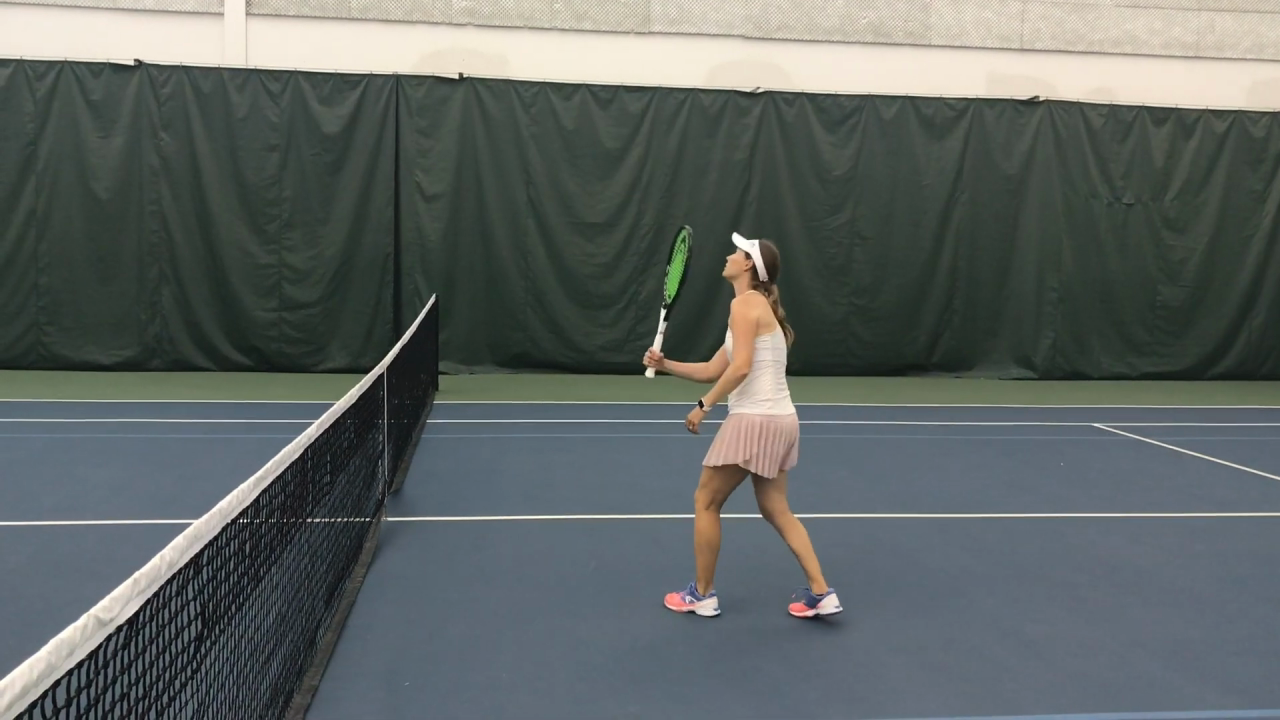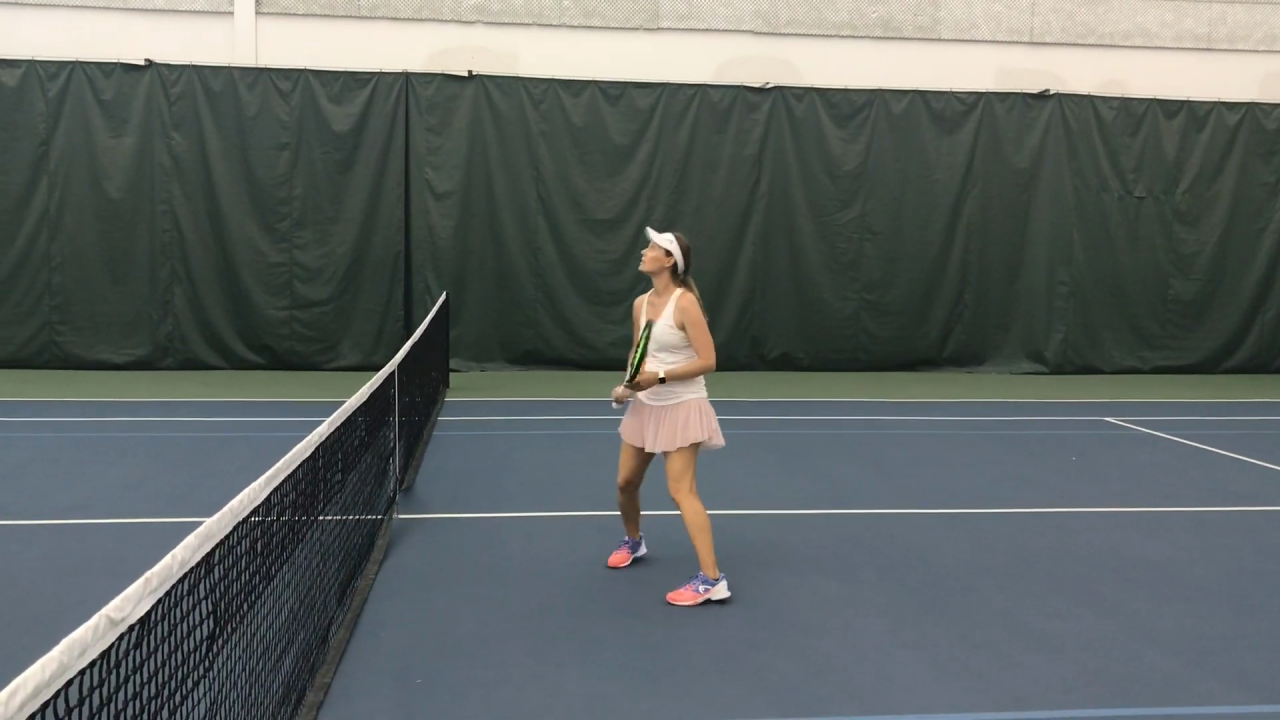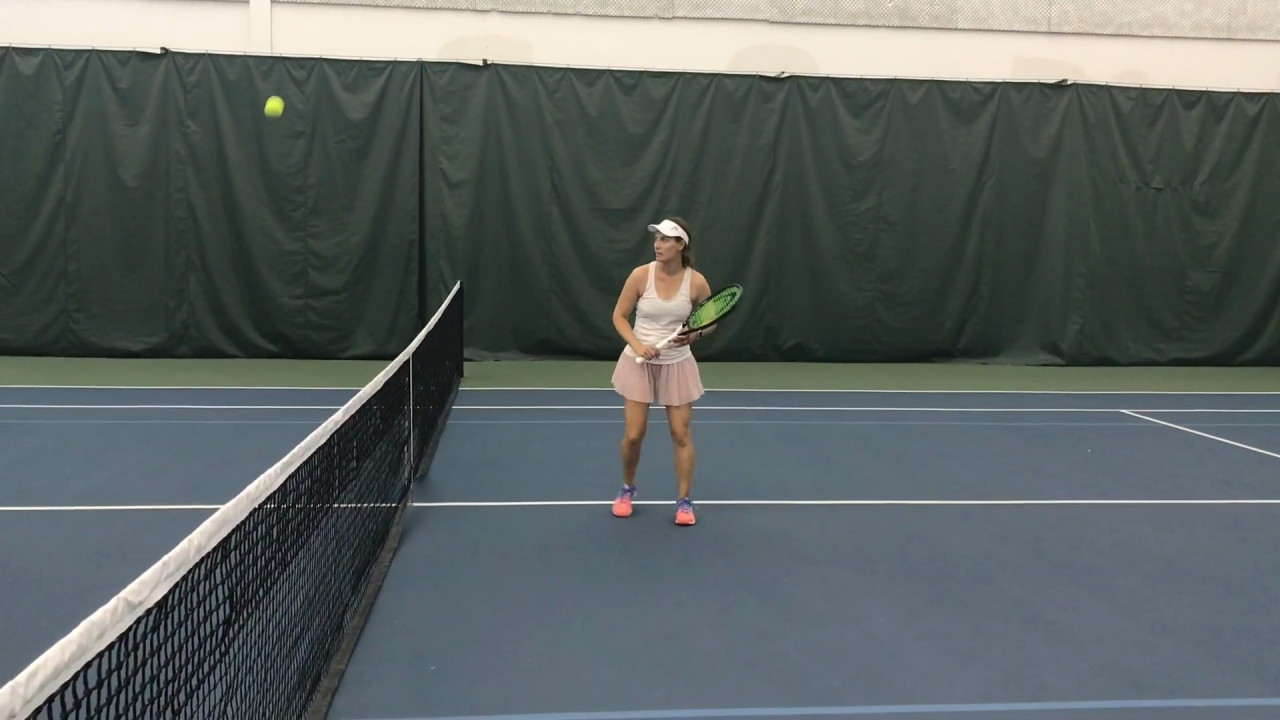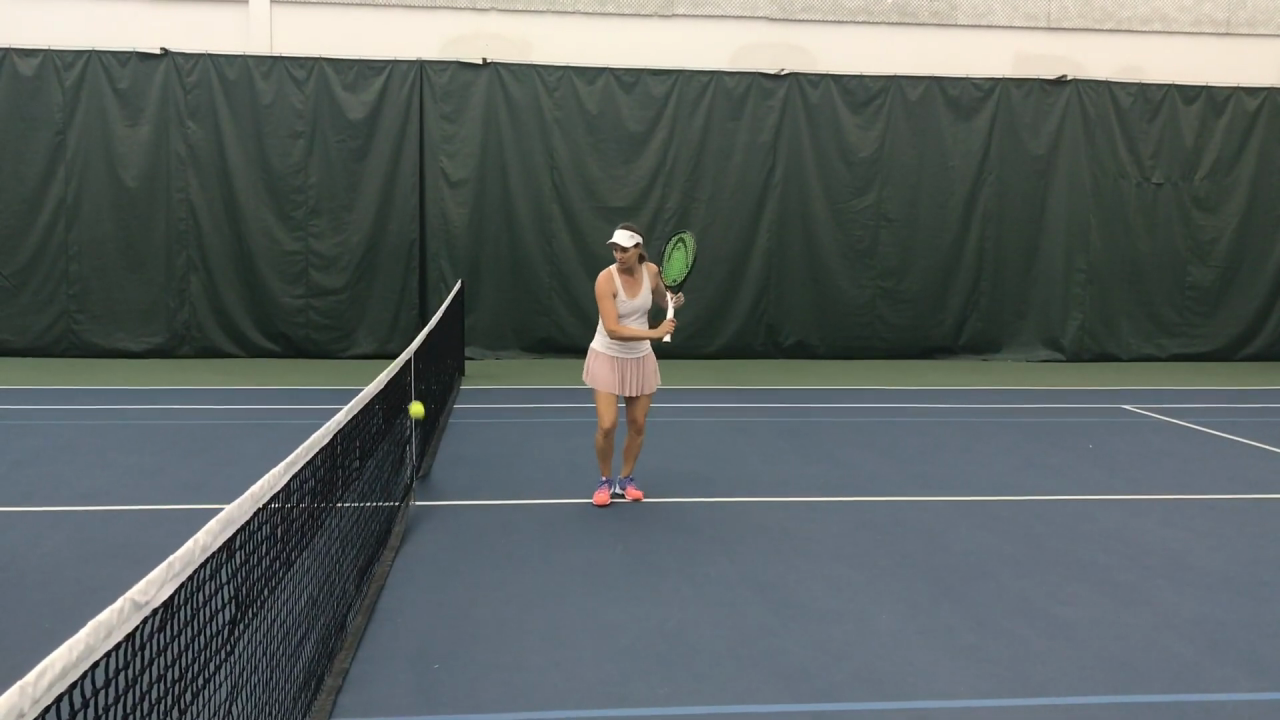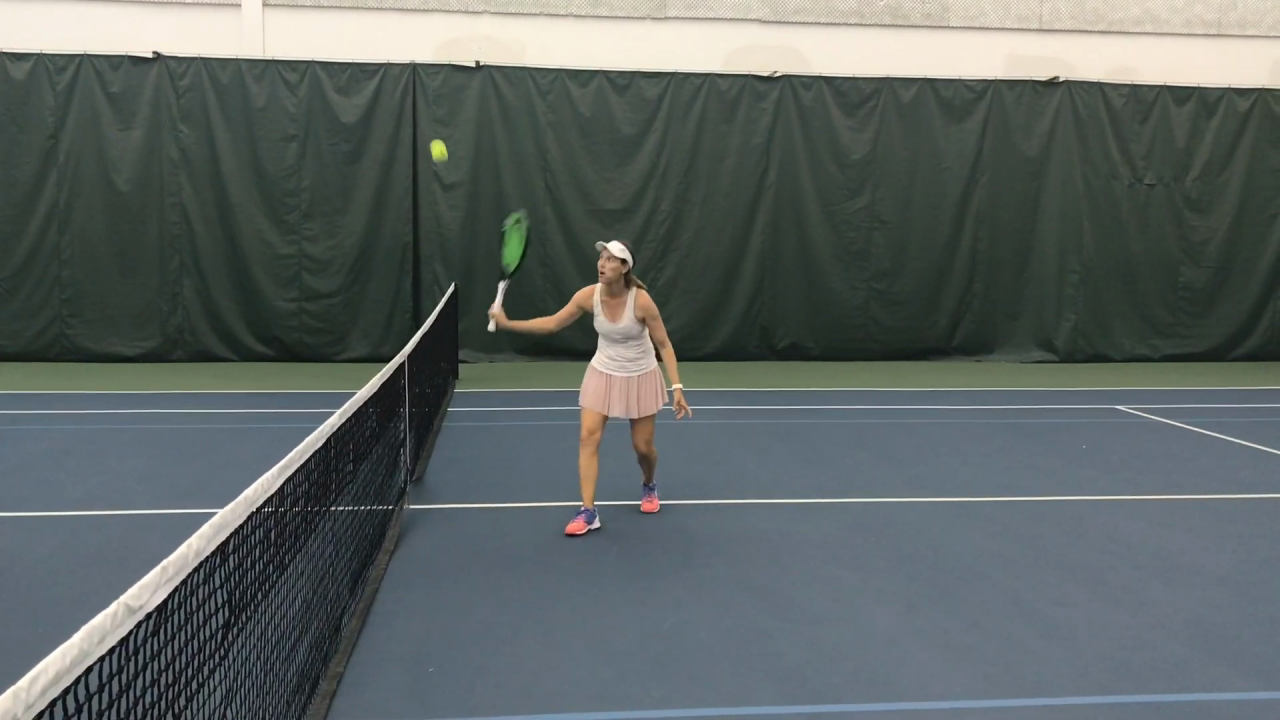
dt=1s
person 1, frame 1
left shoulder: (744, 302)
right shoulder: (760, 307)
left elbow: (741, 368)
right elbow: (713, 370)
left wrist: (702, 406)
right wrist: (666, 364)
left hip: (755, 422)
right hip: (779, 421)
left knee: (705, 503)
right knee: (776, 510)
left ankle: (702, 594)
right ankle: (821, 593)
person 1, frame 2
left shoulder: (685, 303)
right shoulder: (640, 303)
left elbow: (708, 362)
left wrist: (659, 377)
right wrist: (628, 384)
left hip: (683, 407)
right hip: (647, 406)
left knee: (682, 491)
right knee: (625, 481)
left ankle: (712, 580)
right ankle: (633, 541)
person 1, frame 3
left shoulder: (697, 282)
right shoulder: (641, 275)
right elbow: (619, 316)
left wrist: (694, 335)
right wrist: (638, 346)
left hip: (677, 365)
right hip: (640, 363)
left knee: (681, 435)
right knee: (634, 435)
left ankle: (684, 500)
right ankle: (628, 489)
person 1, frame 4
left shoulder: (651, 271)
right shoulder: (606, 279)
left elbow: (662, 300)
right elbow: (613, 330)
left wrist: (674, 301)
right wrist: (655, 333)
left hip: (640, 358)
right hip: (607, 358)
left knee: (637, 425)
right knee: (607, 426)
left ankle: (625, 479)
right ankle: (605, 480)
person 1, frame 5
left shoulder: (641, 301)
right shoulder: (588, 296)
left elbow: (664, 346)
right elbow: (553, 323)
left wrist: (677, 388)
right wrist: (508, 324)
left hip: (640, 377)
right hip: (603, 374)
left knee: (643, 447)
right knee: (588, 437)
left ankle: (649, 487)
right ankle: (588, 511)
